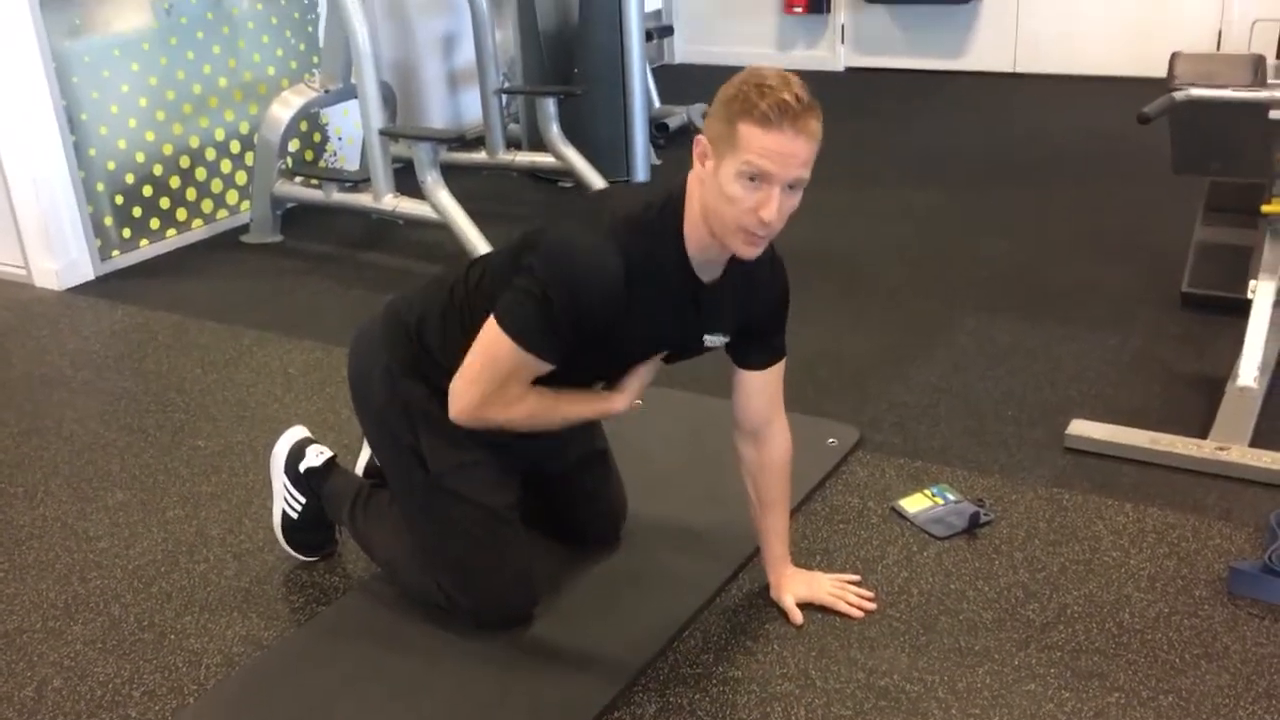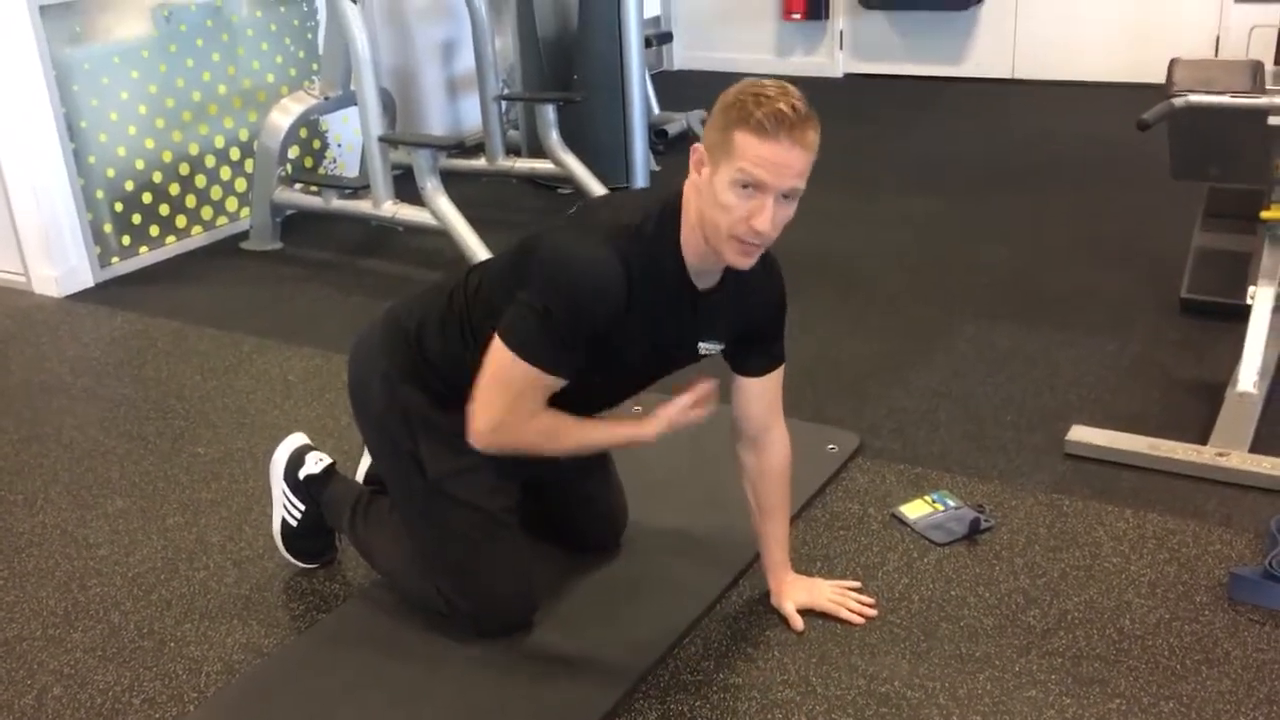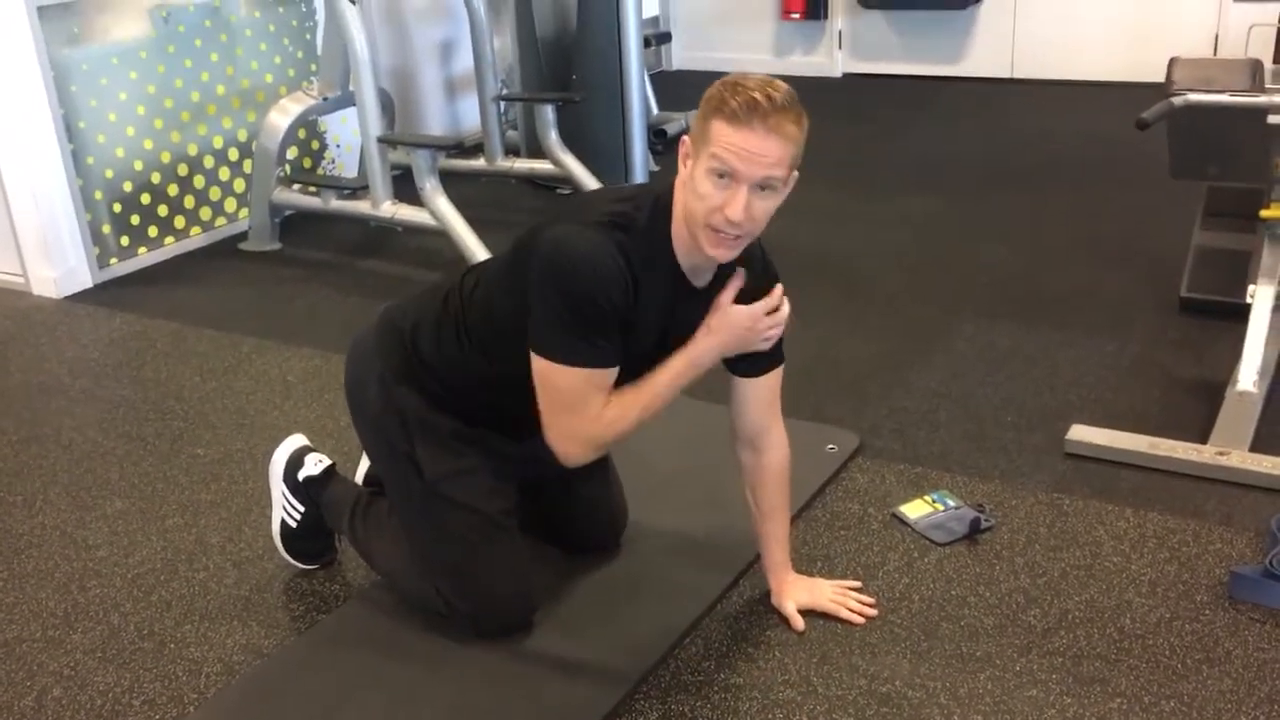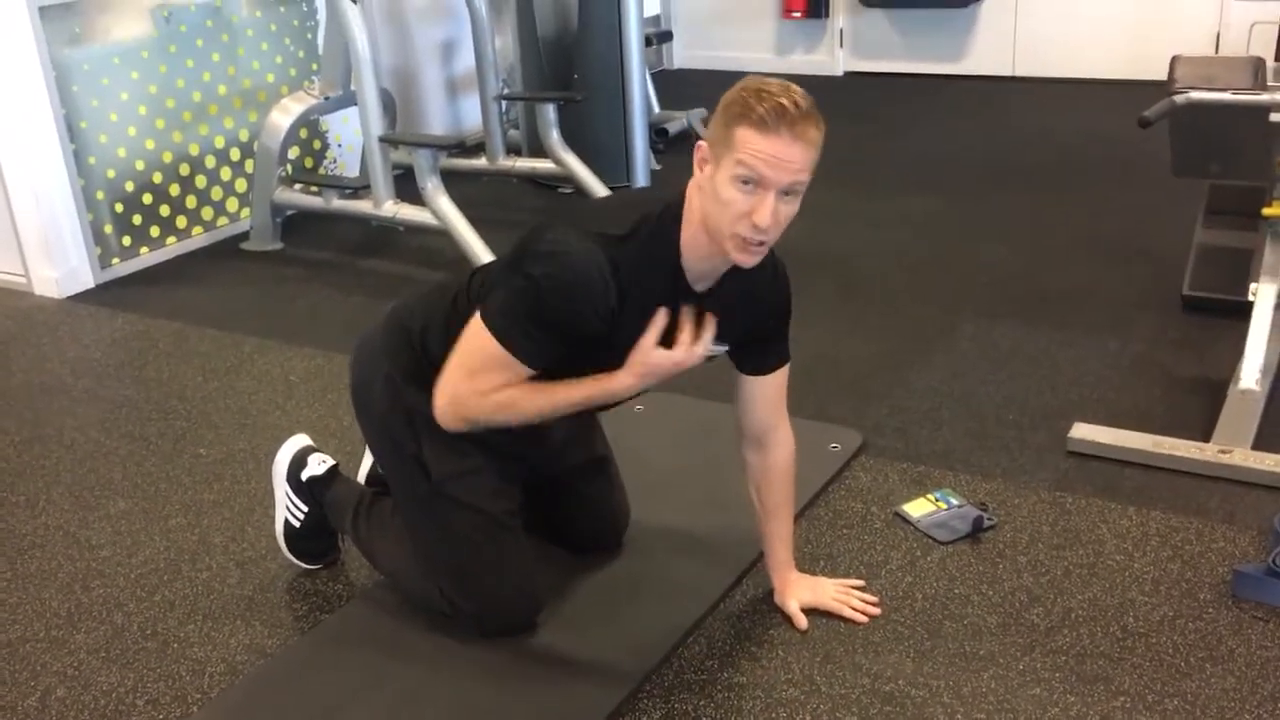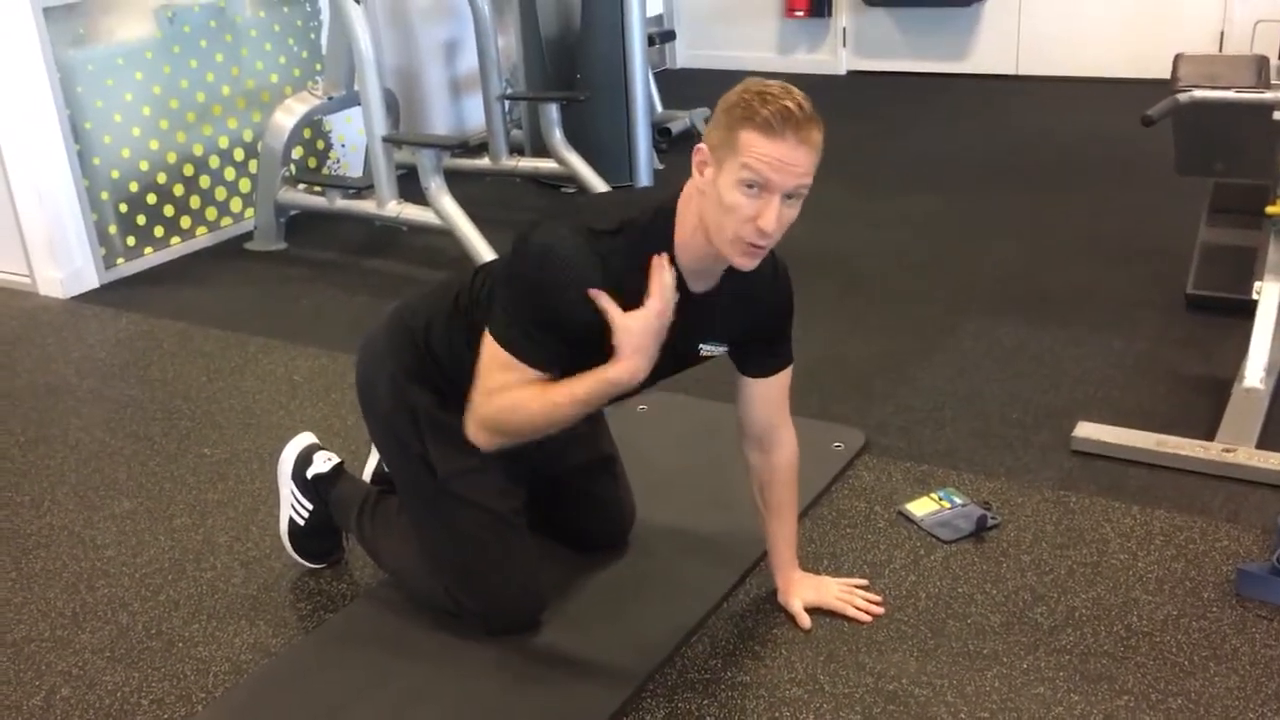
dt=0.2s
person 1, frame 1
left shoulder: (759, 279)
right shoulder: (593, 256)
left elbow: (760, 427)
right elbow: (473, 401)
left wrist: (781, 568)
right wrist: (612, 401)
left hip: (525, 379)
right hip: (413, 371)
left knee: (597, 527)
right knee: (497, 598)
right ankle: (321, 483)
person 1, frame 2
left shoulder: (756, 283)
right shoulder: (591, 263)
left elbow: (760, 434)
right elbow: (493, 426)
left wrist: (781, 575)
right wrist: (647, 429)
left hip: (522, 384)
right hip: (416, 381)
left knee: (598, 532)
right knee: (498, 604)
left ankle: (415, 474)
right ankle: (323, 489)
person 1, frame 3
left shoulder: (750, 278)
right shoulder: (587, 255)
left elbow: (759, 434)
right elbow: (574, 440)
left wrist: (782, 576)
right wrist: (705, 348)
left hip: (513, 390)
right hip: (413, 384)
left knee: (597, 533)
right knee: (497, 605)
right ankle: (321, 491)
person 1, frame 4
left shoulder: (761, 282)
right shoulder: (582, 262)
left elbow: (765, 434)
right elbow: (459, 403)
left wrist: (785, 574)
right wrist: (628, 379)
left hip: (522, 383)
right hip: (418, 382)
left knee: (599, 532)
right knee: (501, 606)
right ankle: (324, 491)
person 1, frame 5
left shoulder: (762, 284)
right shoulder: (572, 260)
left elbow: (768, 435)
right elbow: (487, 421)
left wrist: (788, 574)
right wrist: (625, 370)
left hip: (533, 380)
right hip: (424, 379)
left knee: (605, 532)
right knee: (504, 603)
right ankle: (329, 488)
